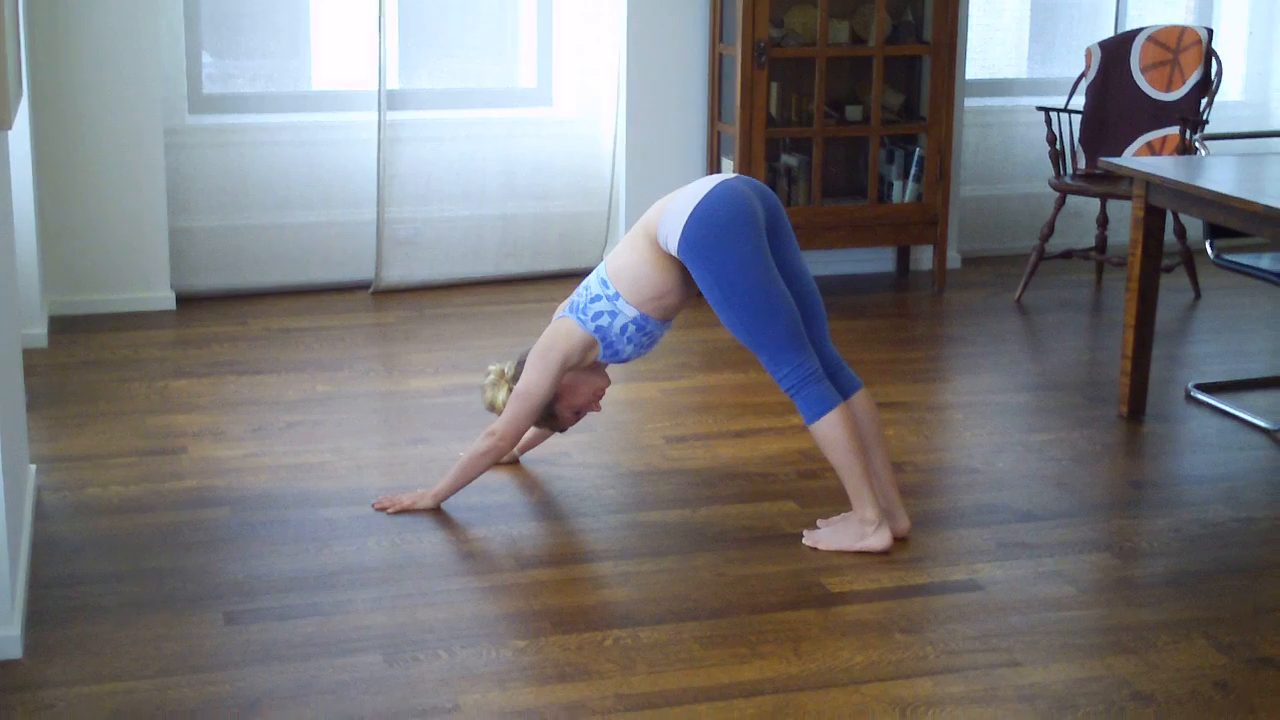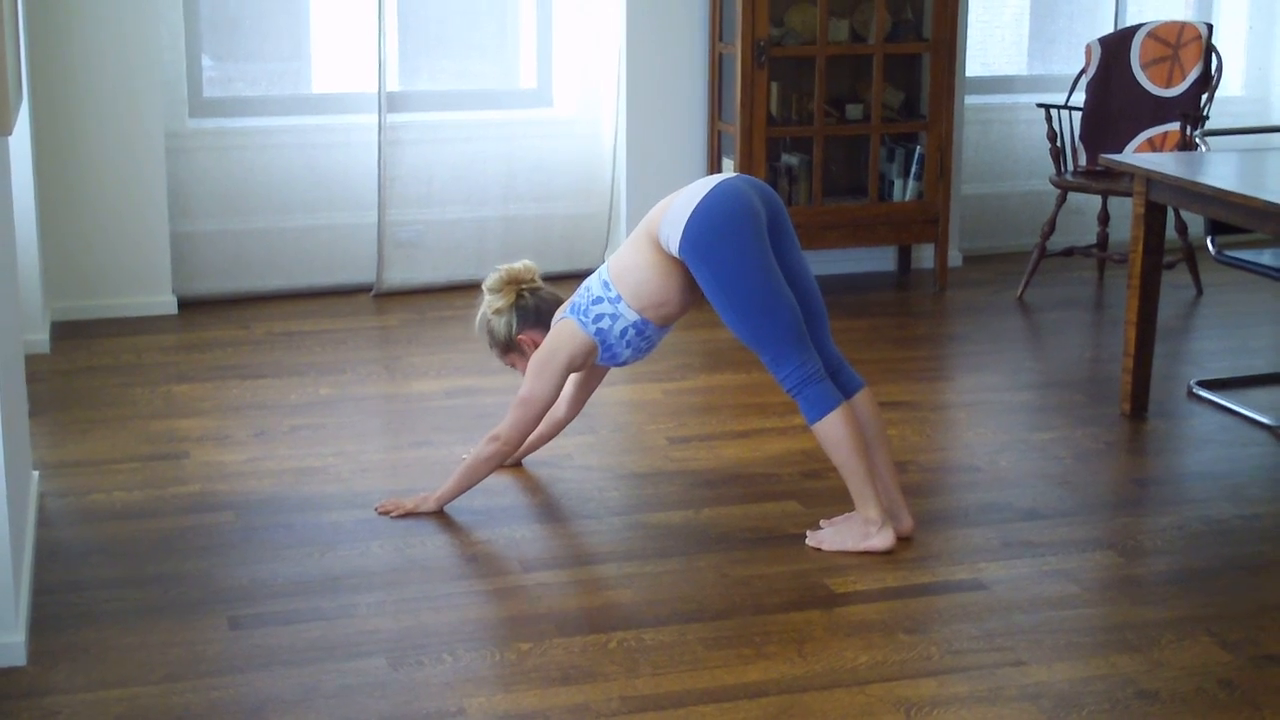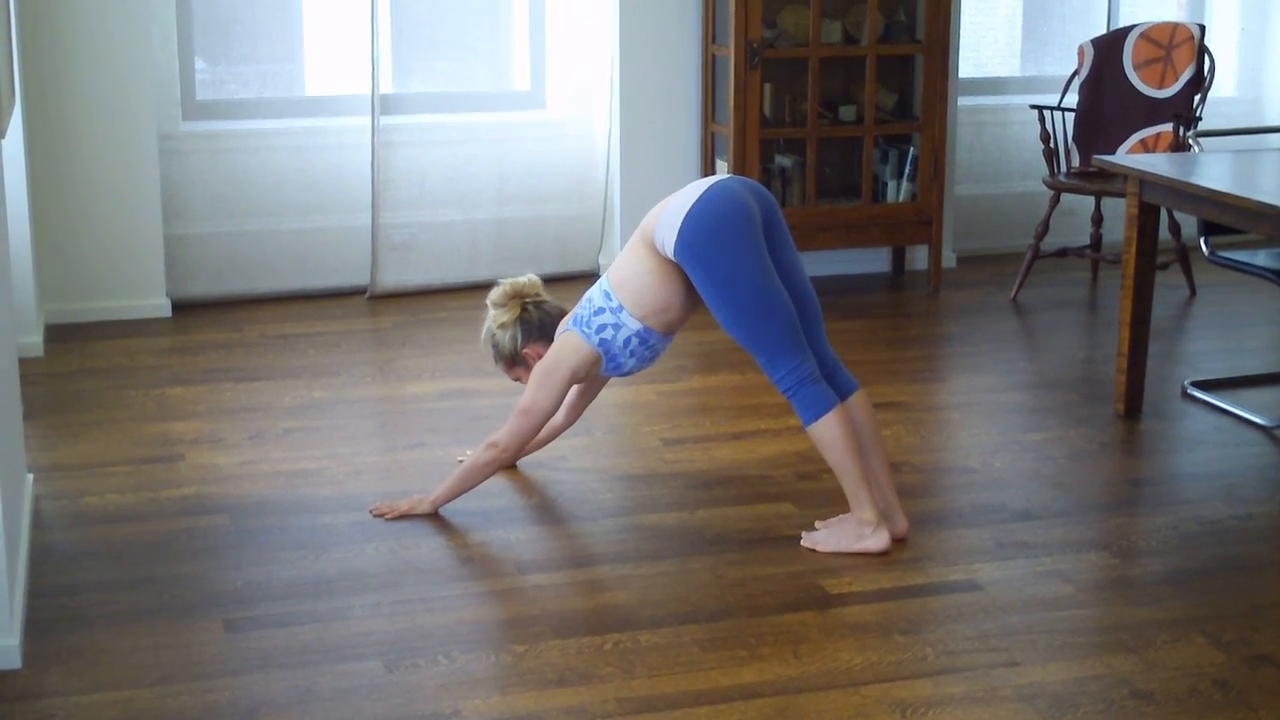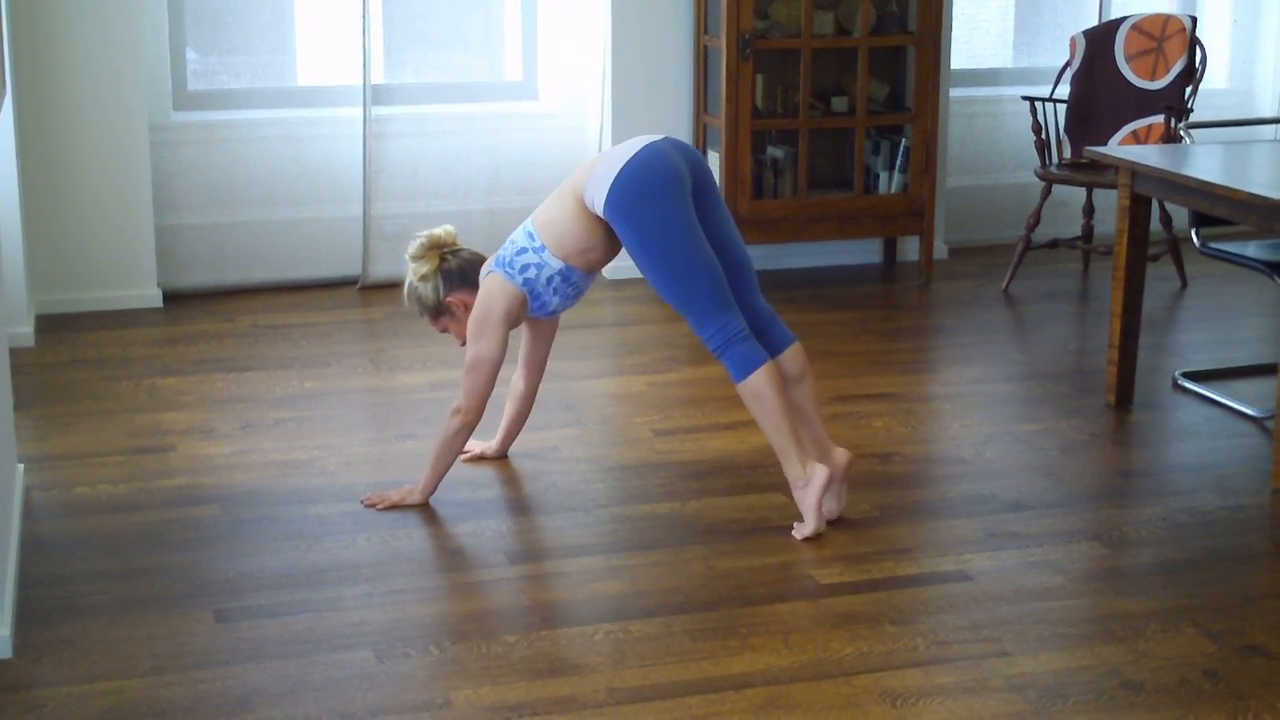
dt=1s
person 1, frame 1
left shoulder: (560, 346)
right shoulder: (585, 335)
left elbow: (499, 434)
left wrist: (431, 496)
right wrist: (518, 451)
left hip: (709, 225)
right hip: (734, 200)
left knee: (800, 374)
right knee: (821, 360)
left ankle: (870, 522)
right ankle: (890, 507)
person 1, frame 2
left shoulder: (562, 341)
right shoulder: (588, 328)
left elbow: (503, 437)
right elbow: (567, 406)
left wrist: (435, 498)
right wrist: (519, 453)
left hip: (712, 225)
right hip: (737, 199)
left knee: (802, 374)
right knee: (823, 361)
left ankle: (874, 521)
right ankle: (892, 508)
person 1, frame 3
left shoulder: (566, 352)
right shoulder: (590, 336)
left elbow: (501, 444)
right elbow: (569, 411)
left wrist: (430, 501)
right wrist: (515, 454)
left hip: (706, 227)
right hip: (734, 200)
left knee: (797, 376)
right knee: (818, 363)
left ankle: (868, 523)
right ankle: (888, 509)
person 1, frame 4
left shoulder: (493, 299)
right shoulder: (526, 287)
left elbow: (464, 411)
right elbow: (528, 376)
left wrist: (422, 490)
right wrist: (500, 444)
left hip: (636, 185)
right hip: (665, 159)
left knee: (724, 332)
right knee: (752, 314)
left ankle: (804, 472)
right ankle: (823, 451)
